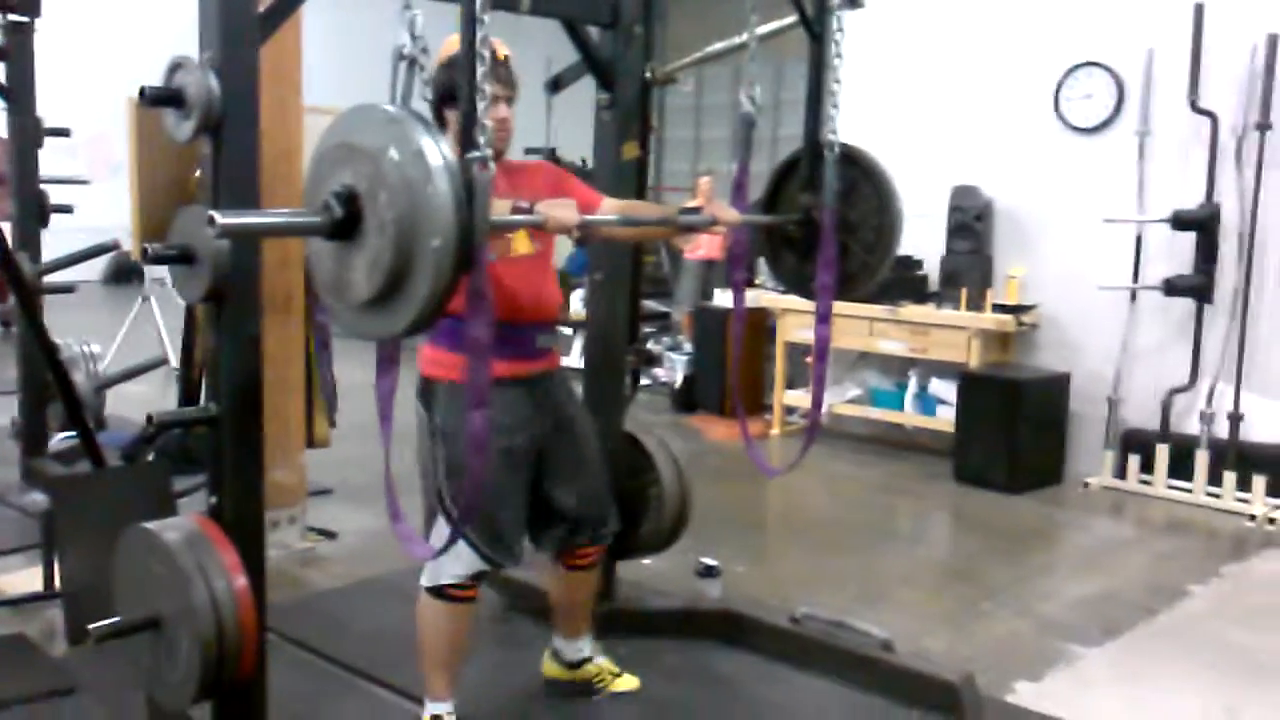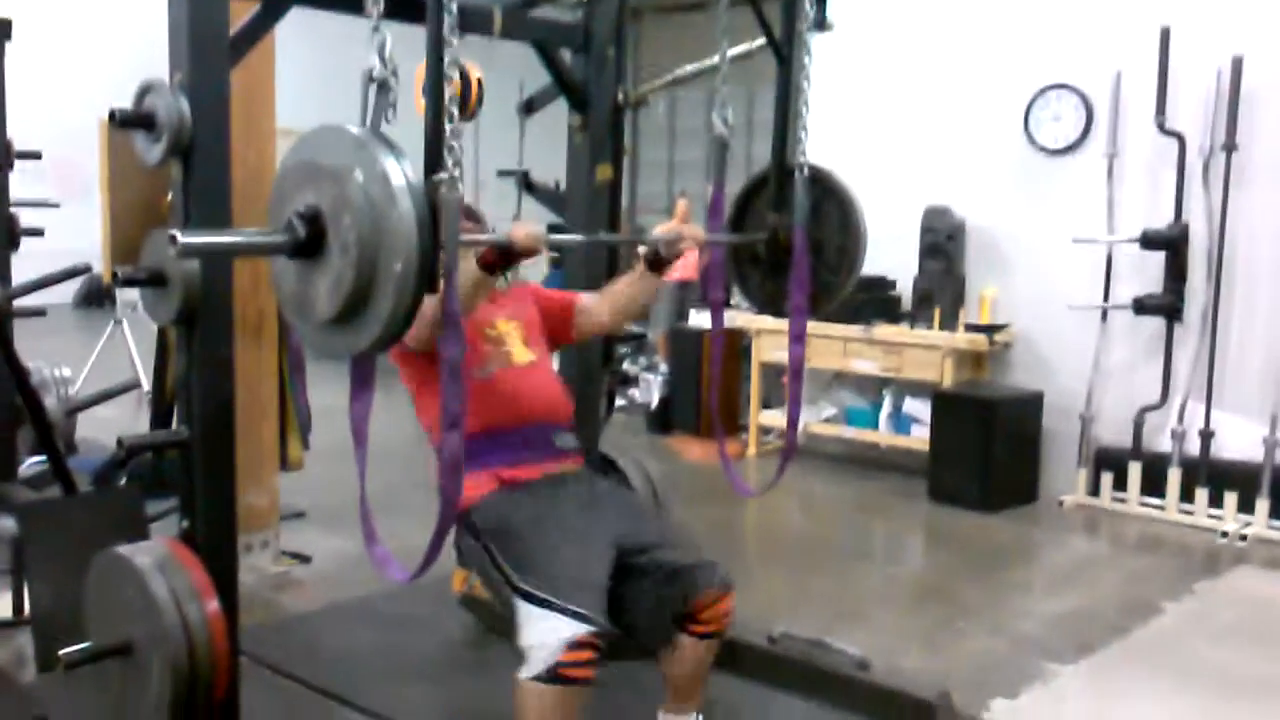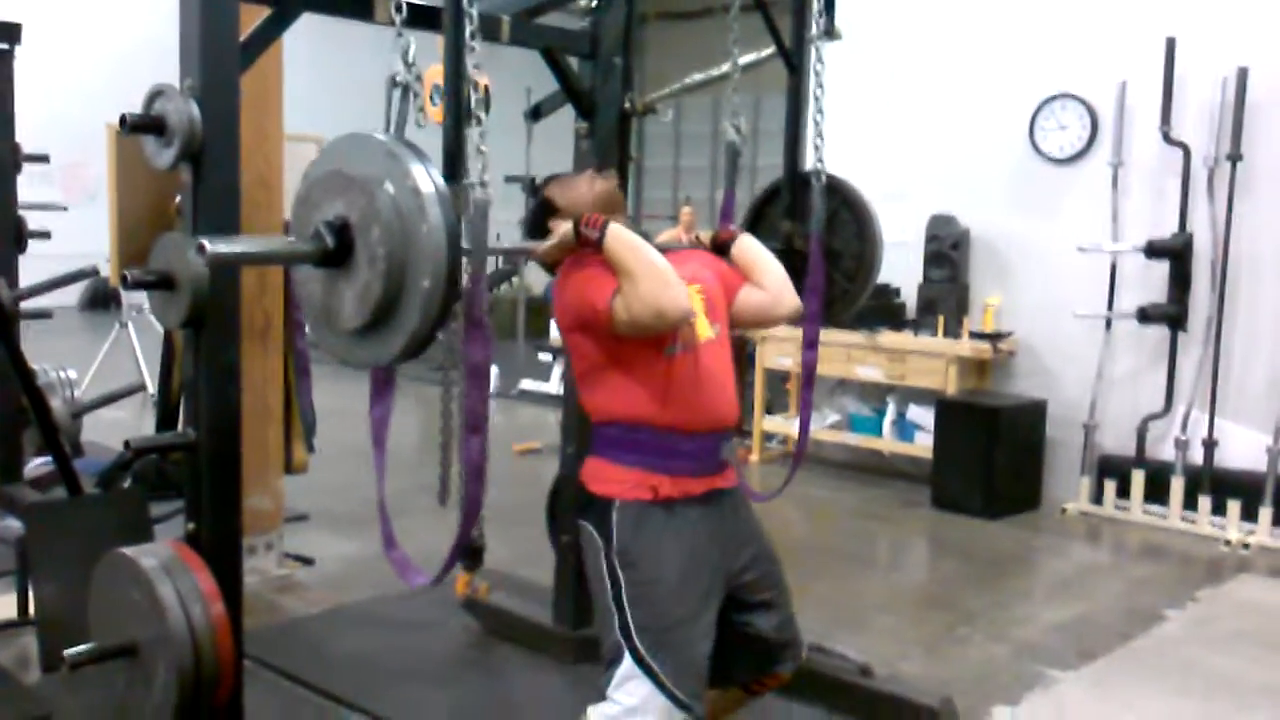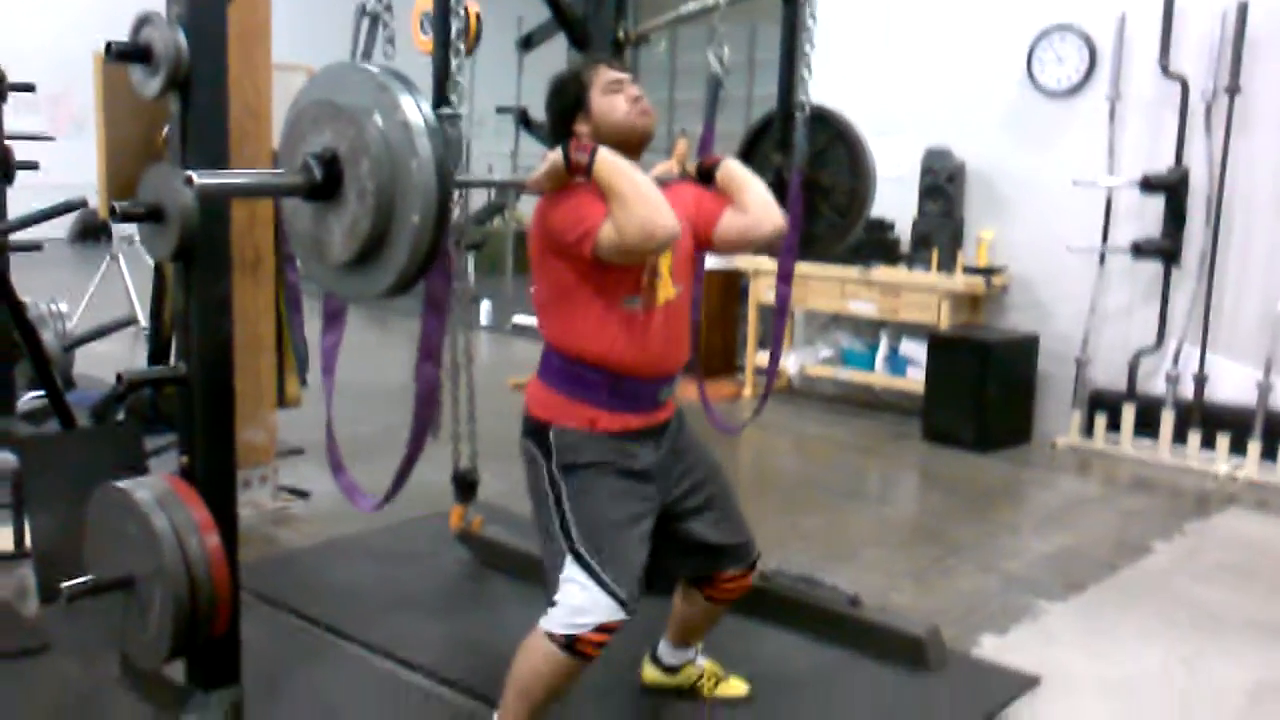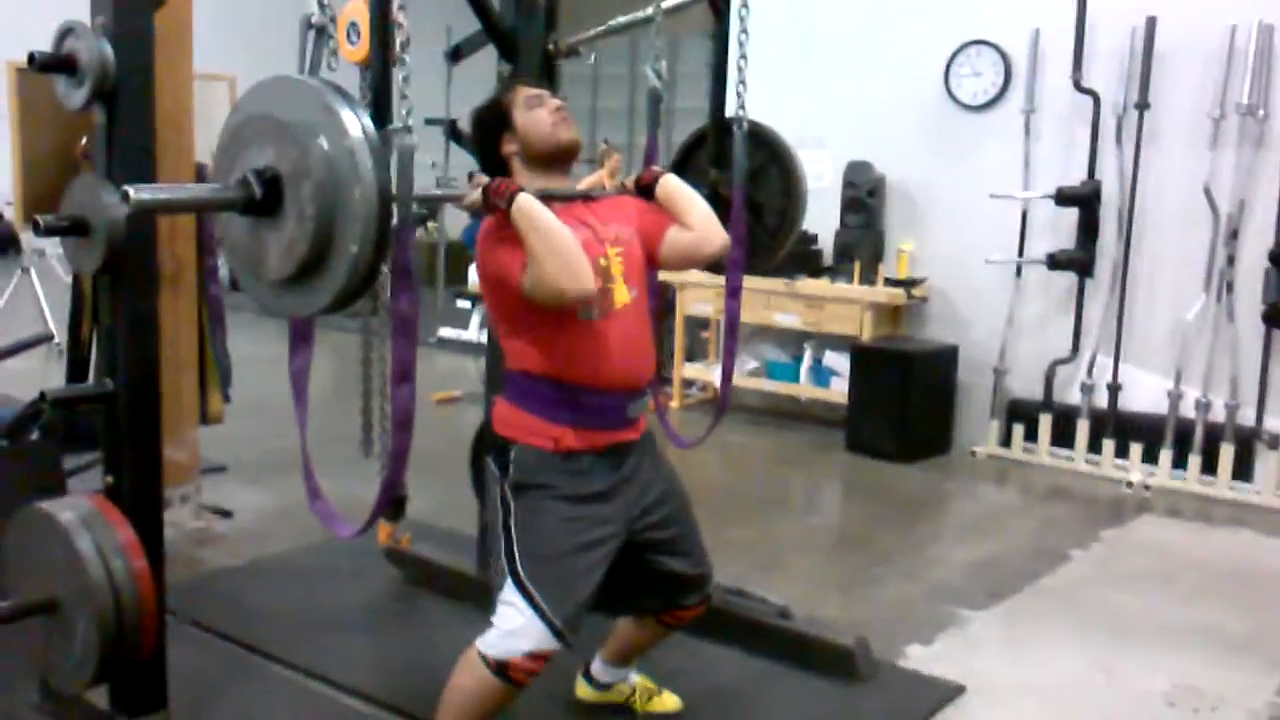
dt=1s
person 1, frame 1
left shoulder: (537, 177)
left elbow: (613, 214)
left wrist: (690, 213)
right wrist: (531, 212)
left hip: (543, 379)
right hip: (467, 387)
left knee: (587, 525)
right knee: (459, 553)
left ankle: (571, 653)
person 1, frame 2
left shoulder: (519, 300)
right shoulder: (421, 309)
left elbow: (607, 312)
right elbow: (428, 327)
left wrist: (660, 257)
right wrist: (495, 255)
left hip: (577, 482)
right hip: (502, 495)
left knee: (705, 594)
right knee: (569, 639)
person 1, frame 3
left shoulder: (696, 265)
right shoulder: (584, 275)
left elbow: (781, 303)
right elbow: (665, 309)
left wrist: (728, 237)
right wrist: (600, 229)
left hip: (719, 495)
right hip: (637, 506)
left knee: (769, 654)
person 1, frame 4
left shoulder: (681, 197)
right shoulder: (569, 206)
left elbow: (766, 223)
right elbow: (652, 230)
left wrist: (717, 165)
right wrist: (588, 158)
left hip: (658, 425)
right hip: (579, 434)
left knee: (730, 562)
right knee: (591, 611)
left ankle: (672, 661)
person 1, frame 5
left shoulder: (621, 211)
right shoulder: (508, 231)
left elbow: (709, 242)
right elbow: (573, 285)
left wrist: (655, 178)
right wrist: (514, 197)
left hip: (630, 444)
right hip: (548, 456)
left knee: (683, 589)
right knee: (526, 634)
